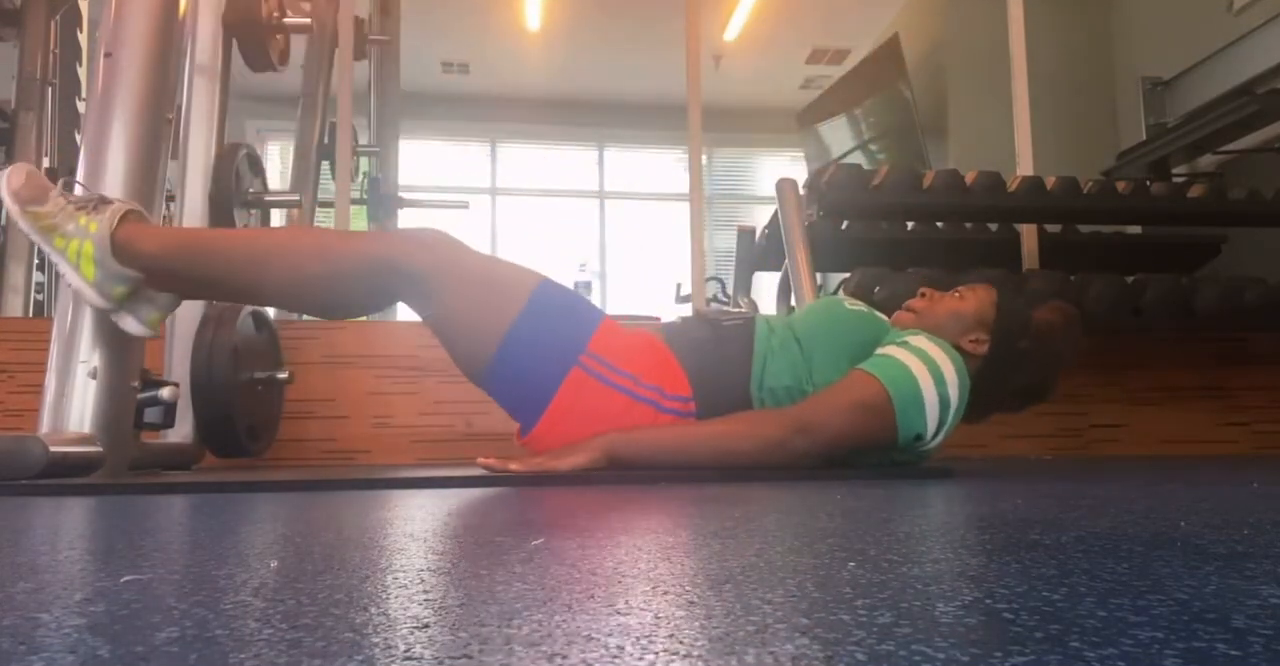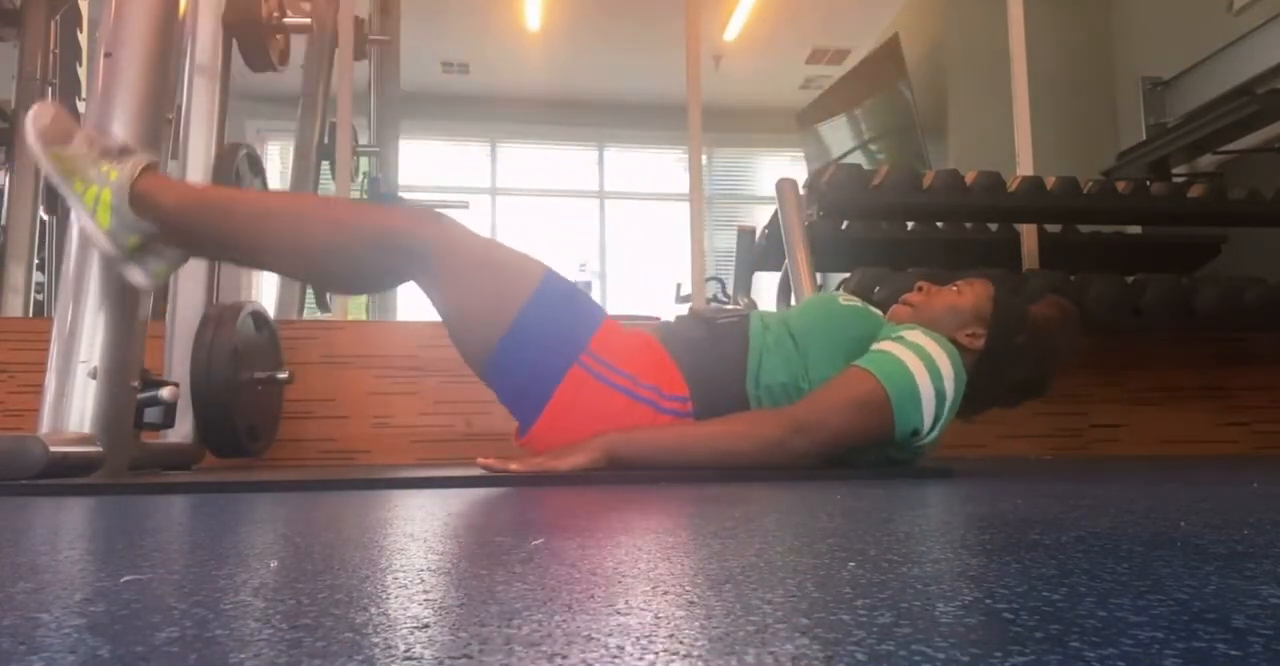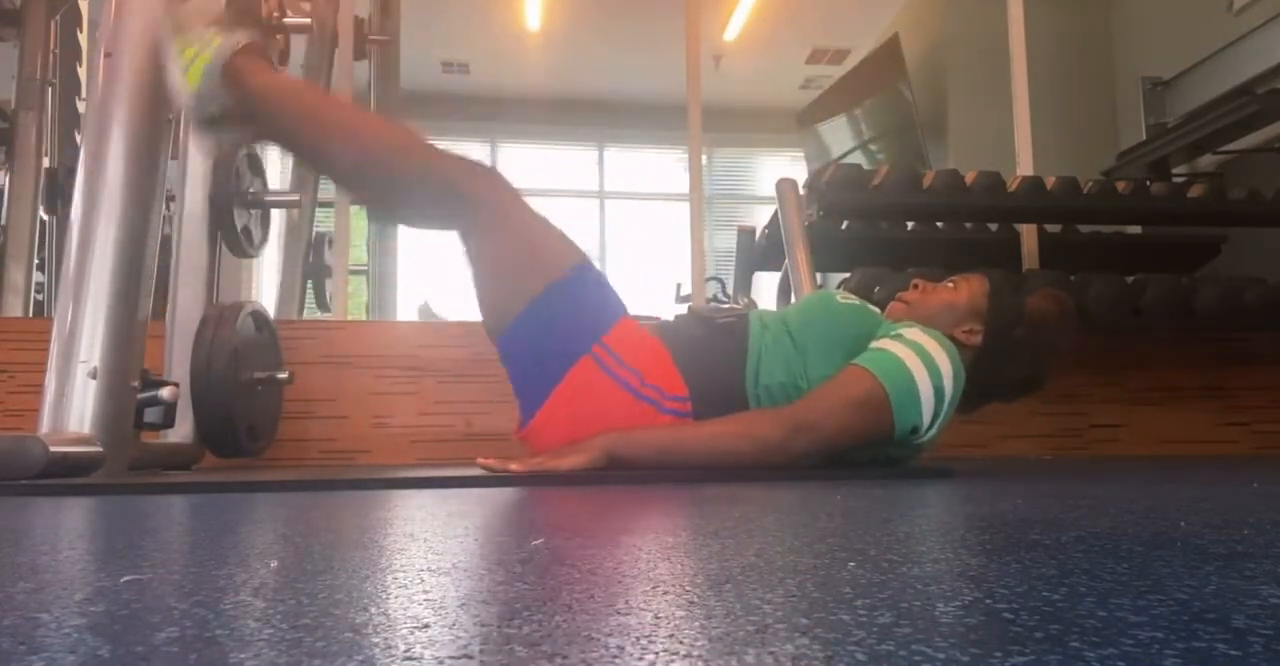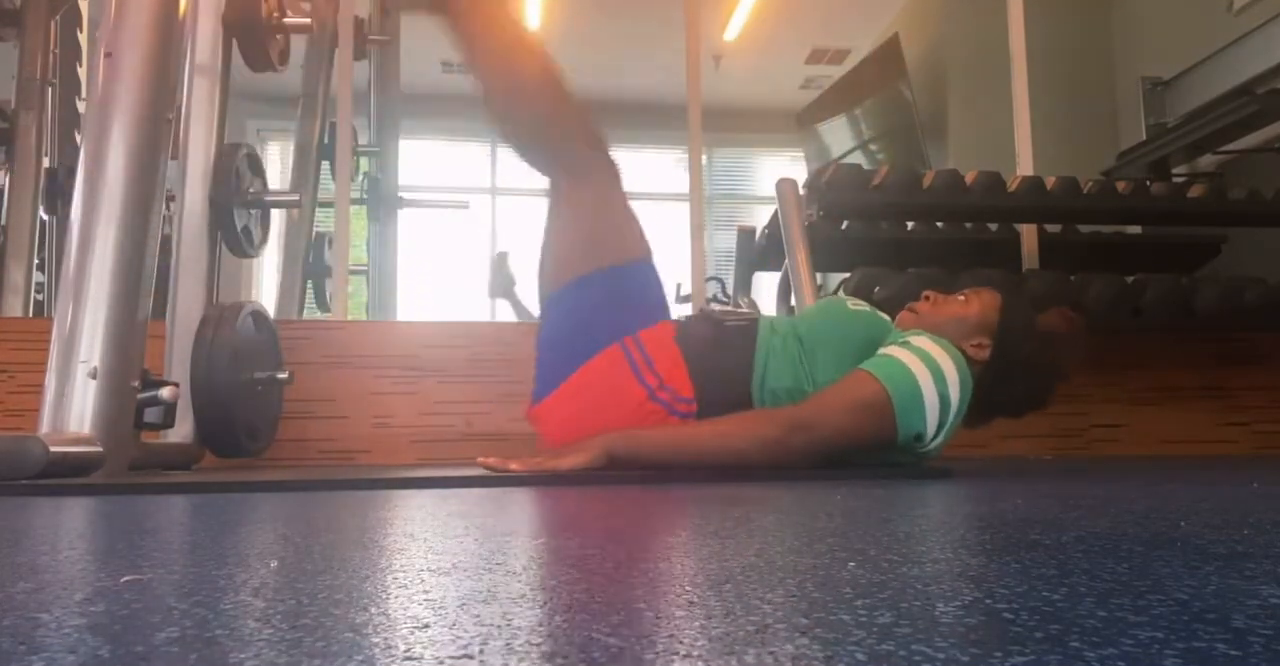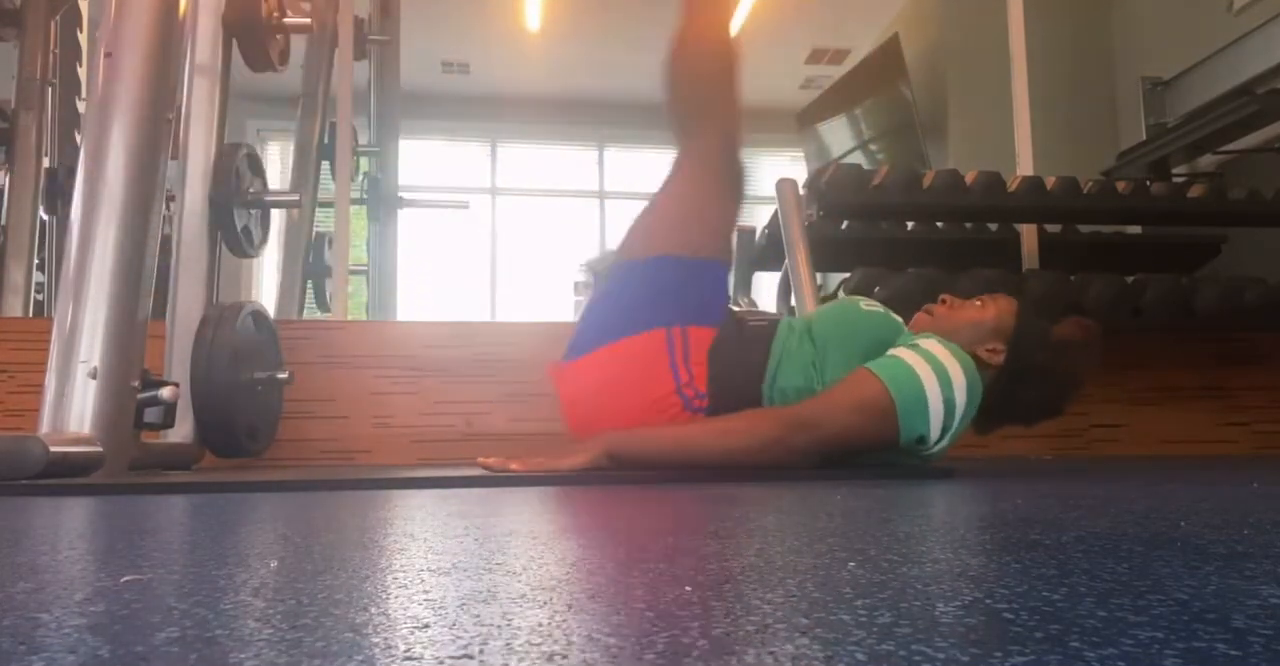
dt=0.2s
person 1, frame 1
left shoulder: (928, 371)
right shoulder: (897, 351)
left elbow: (799, 434)
left wrist: (604, 450)
left hip: (643, 402)
right hip: (652, 375)
left knee: (415, 254)
right knee: (423, 260)
left ankle: (127, 245)
right ankle: (143, 263)
person 1, frame 2
left shoulder: (925, 364)
right shoulder: (897, 347)
left elbow: (796, 434)
left wrist: (608, 447)
left hip: (644, 398)
right hip: (652, 370)
left knee: (422, 234)
right knee: (430, 242)
left ankle: (146, 197)
right ankle: (159, 214)
person 1, frame 3
left shoulder: (924, 361)
right shoulder: (901, 344)
left elbow: (796, 434)
left wrist: (602, 449)
left hip: (641, 400)
right hip: (666, 369)
left knee: (477, 191)
right knee: (481, 205)
person 1, frame 4
left shoulder: (931, 370)
right shoulder: (908, 349)
left elbow: (797, 431)
left wrist: (599, 445)
left hip: (634, 399)
right hip: (652, 379)
left knee: (579, 162)
person 1, frame 5
left shoulder: (941, 373)
right shoulder: (923, 357)
left elbow: (799, 430)
left wrist: (607, 446)
left hip: (655, 388)
right hip: (686, 373)
left knee: (708, 147)
